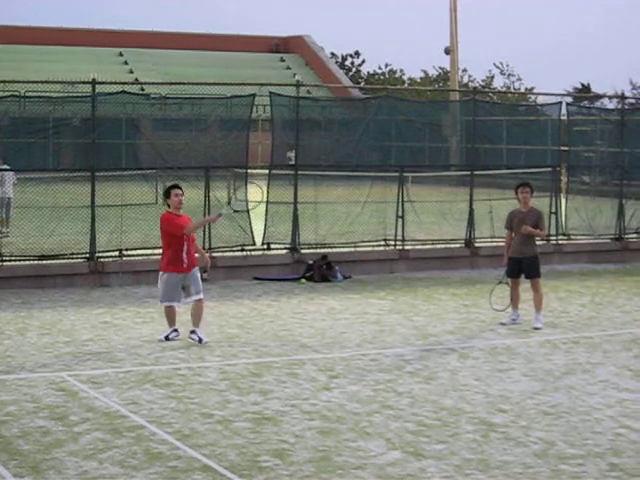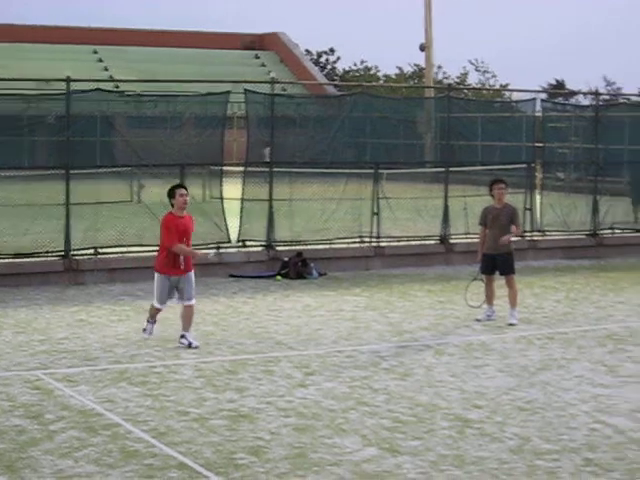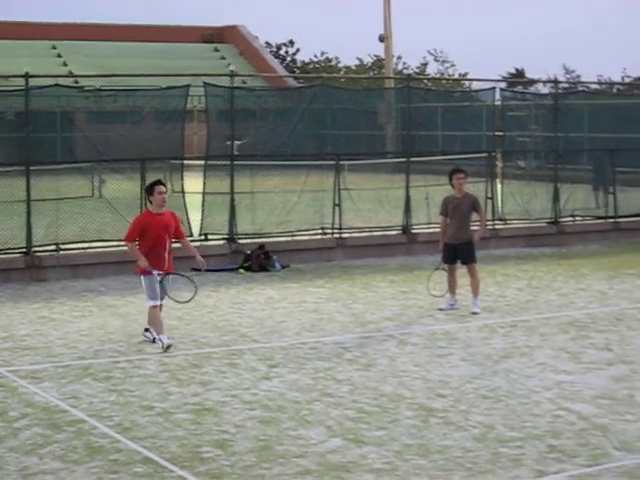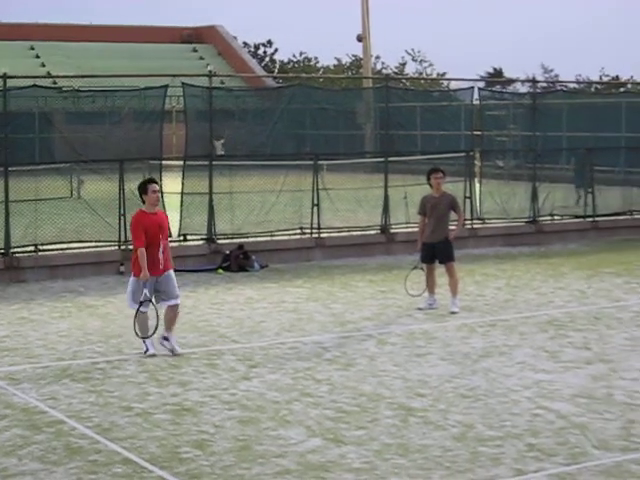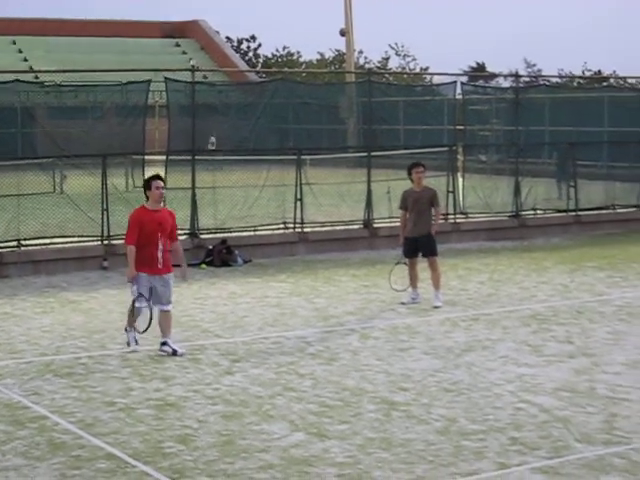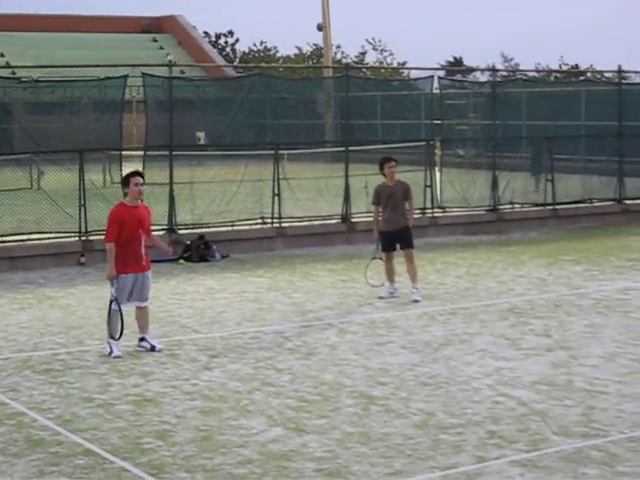
dt=0.4s
person 1, frame 1
left shoulder: (187, 218)
right shoulder: (166, 218)
right elbow: (186, 230)
left wrist: (203, 254)
right wrist: (206, 220)
left hip: (190, 267)
right hip: (170, 269)
left knee: (198, 298)
right knee: (168, 302)
left ankle: (195, 331)
right ankle: (173, 330)
person 1, frame 2
left shoulder: (189, 219)
right shoulder: (167, 221)
right elbow: (174, 246)
right wrist: (194, 253)
left hip: (186, 269)
right hip: (166, 270)
left knee: (189, 303)
right knee: (160, 303)
left ankle: (185, 335)
right ankle: (151, 320)
person 1, frame 3
left shoulder: (172, 217)
right shoulder: (142, 219)
left elbow: (182, 238)
right elbow: (129, 240)
left wrist: (197, 256)
right wrist: (140, 258)
left hip: (166, 267)
right hip: (149, 269)
left knee: (159, 302)
right knee: (154, 303)
left ankle: (149, 329)
right ankle: (162, 338)
person 1, frame 4
left shoulder: (164, 216)
right shoulder: (138, 219)
right elbow: (139, 247)
left wrist: (170, 261)
right wrist: (144, 270)
left hip: (165, 269)
right hip: (144, 272)
left knee: (174, 303)
left ankle: (167, 336)
right ankle: (147, 342)
person 1, frame 5
left shoulder: (170, 215)
right shoulder: (137, 215)
left elbow: (174, 241)
right elbow: (130, 244)
left wrist: (183, 264)
right wrist: (131, 268)
left hip: (164, 270)
right hip: (142, 270)
left knee: (165, 307)
right knee: (138, 305)
left ankle: (166, 342)
right ankle: (130, 329)
person 1, frame 6
left shoulder: (146, 210)
right shoulder: (117, 212)
right elbow: (110, 242)
left wrist: (162, 246)
right wrist: (111, 266)
left hip: (143, 267)
right hip: (122, 269)
left knee: (142, 303)
left ankle: (144, 338)
right ankle: (112, 342)
person 2, frame 1
left shoulder: (537, 213)
right shoulder: (512, 214)
left elbow: (543, 233)
right elbow: (509, 236)
left wrist: (532, 231)
right wrist: (505, 255)
left hip: (530, 255)
right hip: (514, 255)
left knee: (536, 285)
right knee: (514, 284)
left ankle: (538, 317)
right ankle: (515, 315)
person 2, frame 2
left shoulder: (511, 210)
right shoulder: (487, 210)
left elbow: (519, 230)
right elbow: (483, 232)
left wrist: (509, 237)
right wrist: (480, 251)
left hip: (505, 251)
right hip: (488, 251)
left knee: (510, 281)
right knee: (488, 280)
left ankle: (513, 313)
right ankle: (490, 311)
person 2, frame 3
left shoulder: (472, 199)
right shoulder: (447, 200)
left elbow: (482, 216)
right elbow: (444, 222)
left wrist: (479, 232)
right wrist: (441, 241)
left hip: (466, 241)
right hip: (449, 241)
left knee: (472, 270)
right knee: (451, 270)
left ankle: (476, 302)
right ankle: (452, 300)
person 2, frame 4
left shoulder: (450, 198)
right shoulder: (425, 200)
left elbow: (460, 216)
right elbow: (422, 221)
left wrist: (455, 231)
right wrist: (419, 240)
left hip: (444, 239)
right hip: (428, 240)
left knee: (450, 269)
right knee: (429, 270)
left ankle: (454, 301)
right ankle: (431, 299)
person 2, frame 5
left shoulder: (431, 192)
right shoulder: (406, 194)
left elbow: (437, 211)
right elbow: (403, 216)
left wrist: (434, 226)
right wrist: (401, 235)
left hip: (426, 234)
right hip: (410, 235)
left knee: (433, 264)
right knee: (412, 264)
left ankle: (437, 295)
right ankle: (414, 294)
person 2, frame 6
left shoulder: (404, 186)
right shoulder: (379, 189)
left elbow: (411, 204)
right elbow: (377, 210)
left wrist: (410, 220)
right wrist: (376, 230)
left hip: (403, 227)
right hip: (386, 229)
left knee: (409, 256)
right knee: (388, 258)
left ankle: (415, 288)
right ankle: (392, 288)
